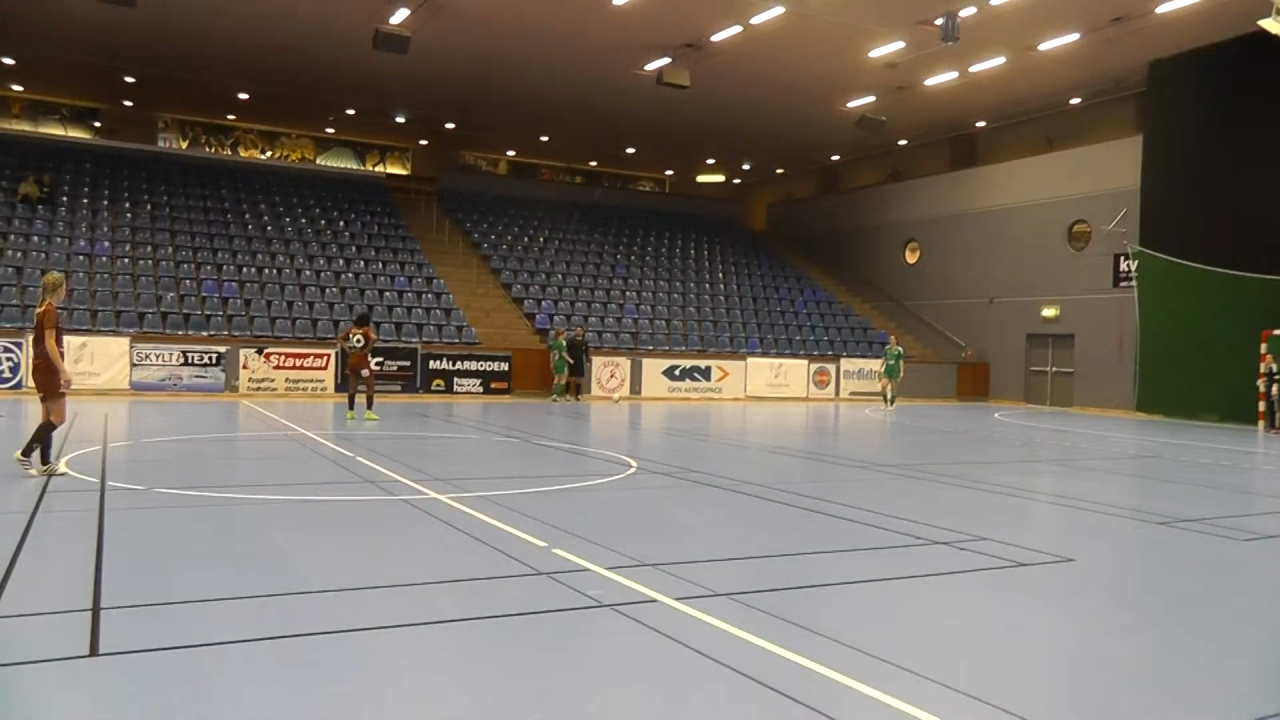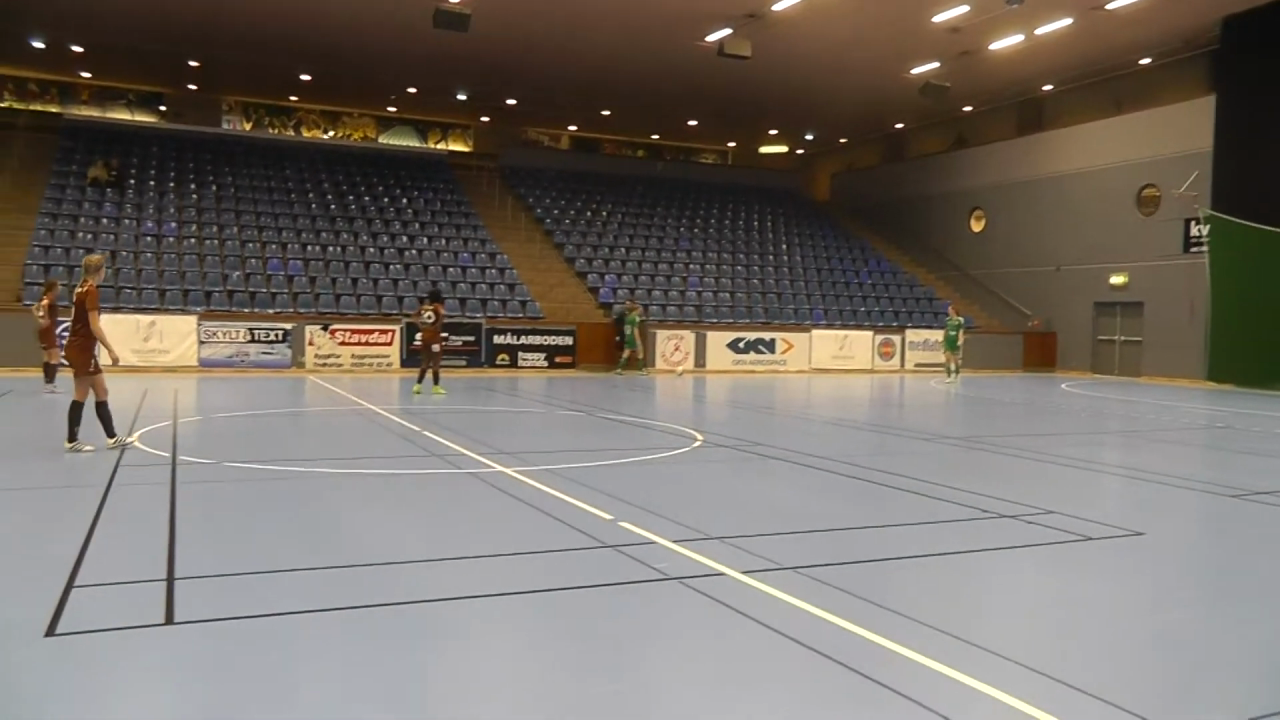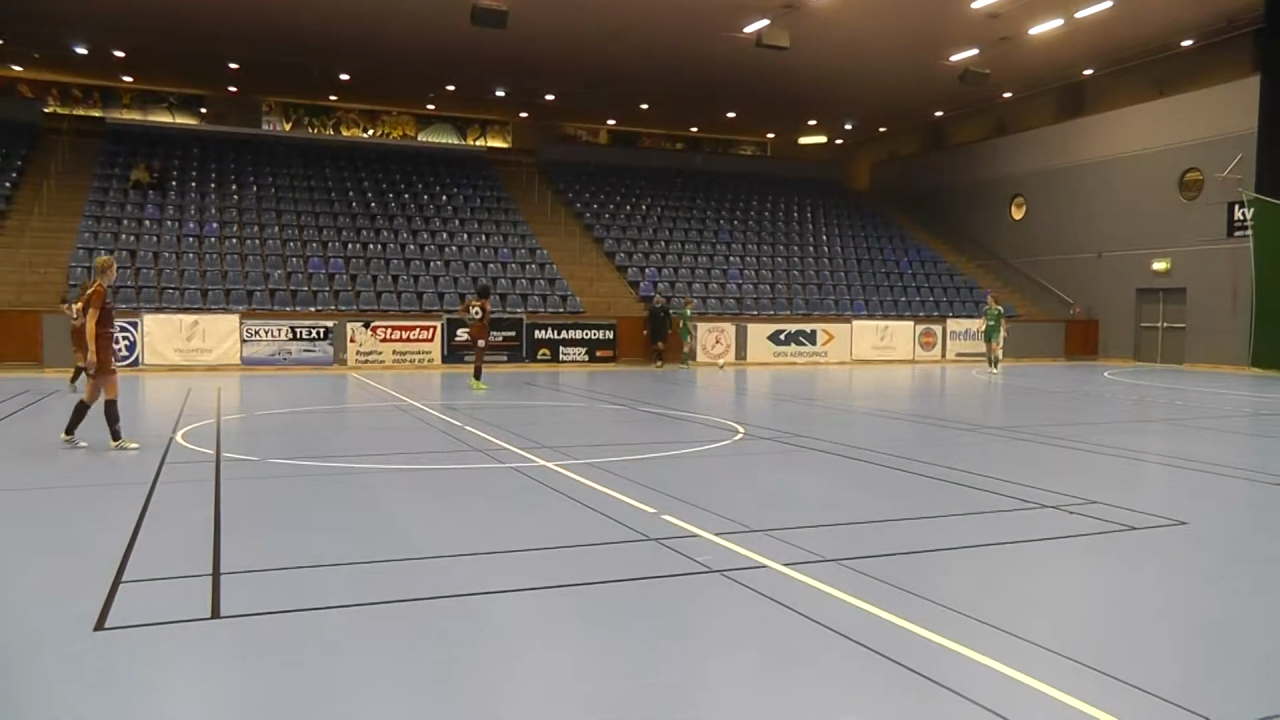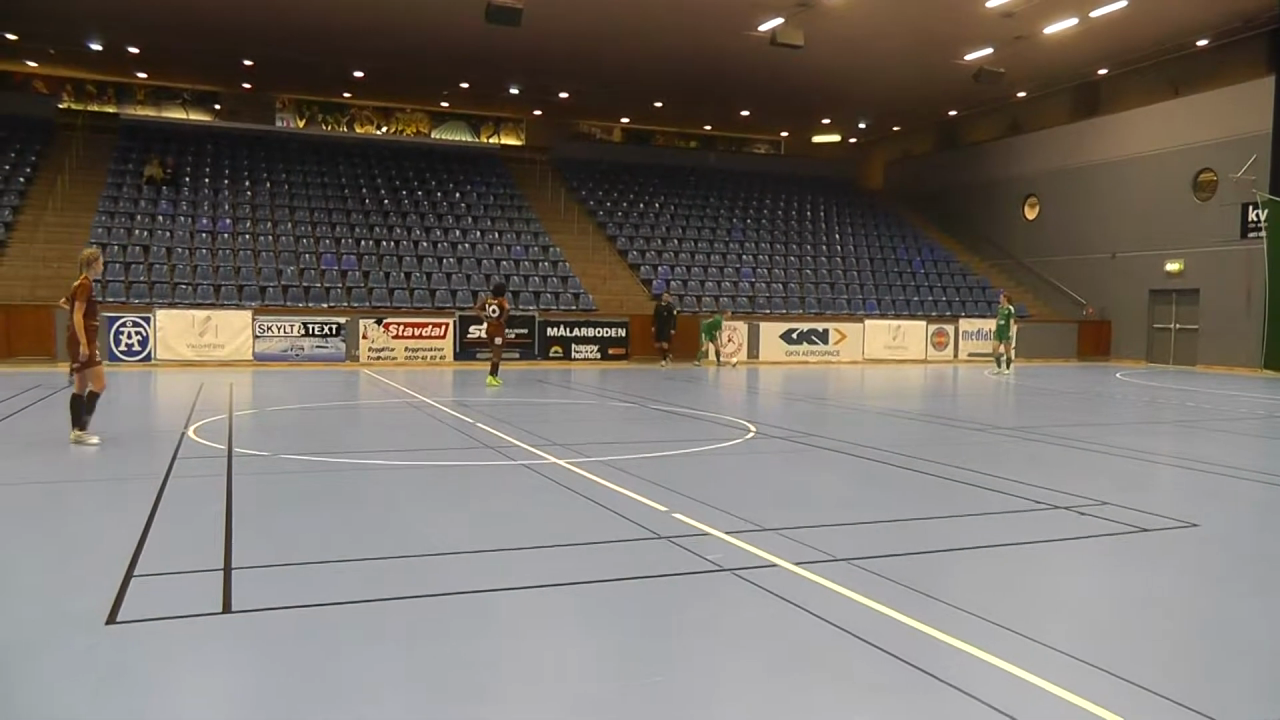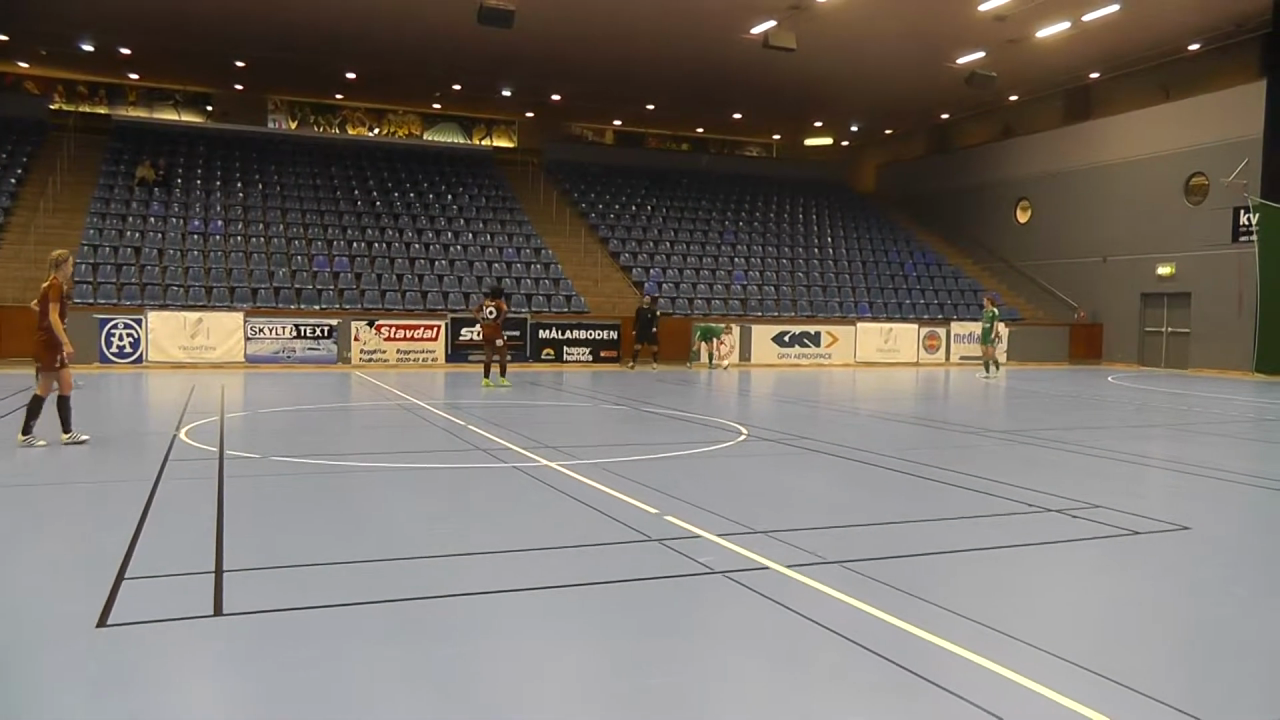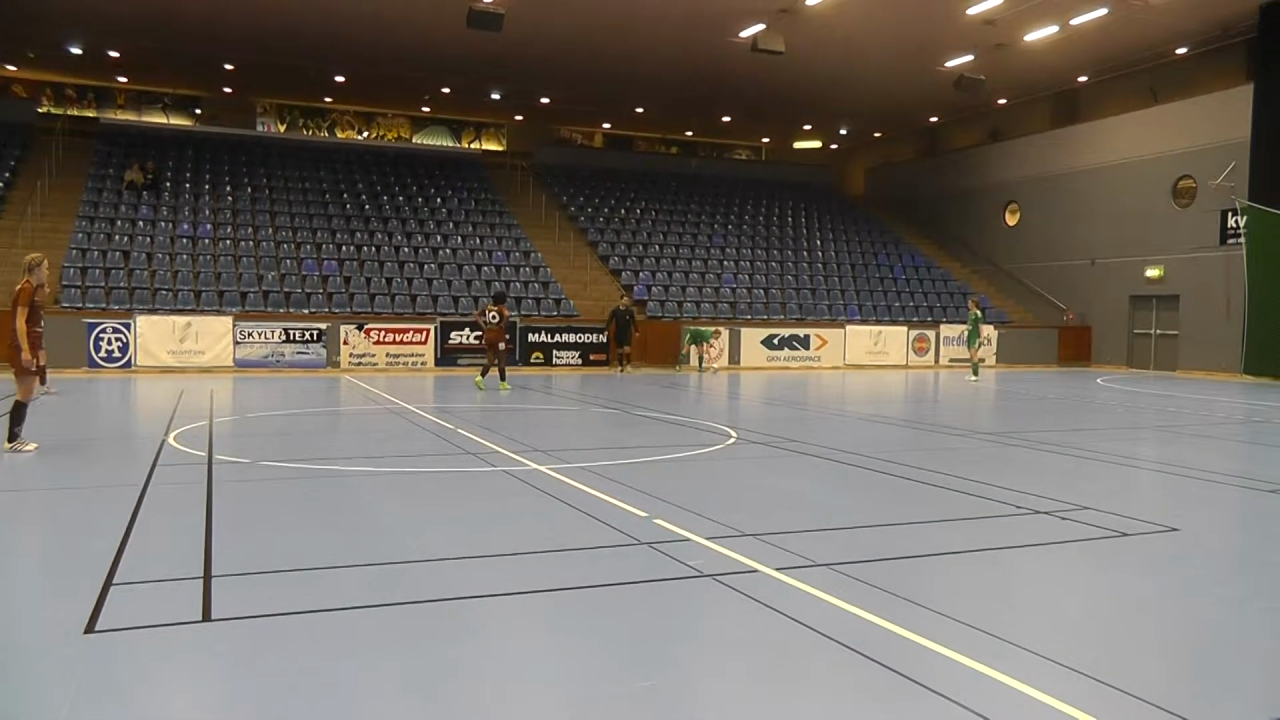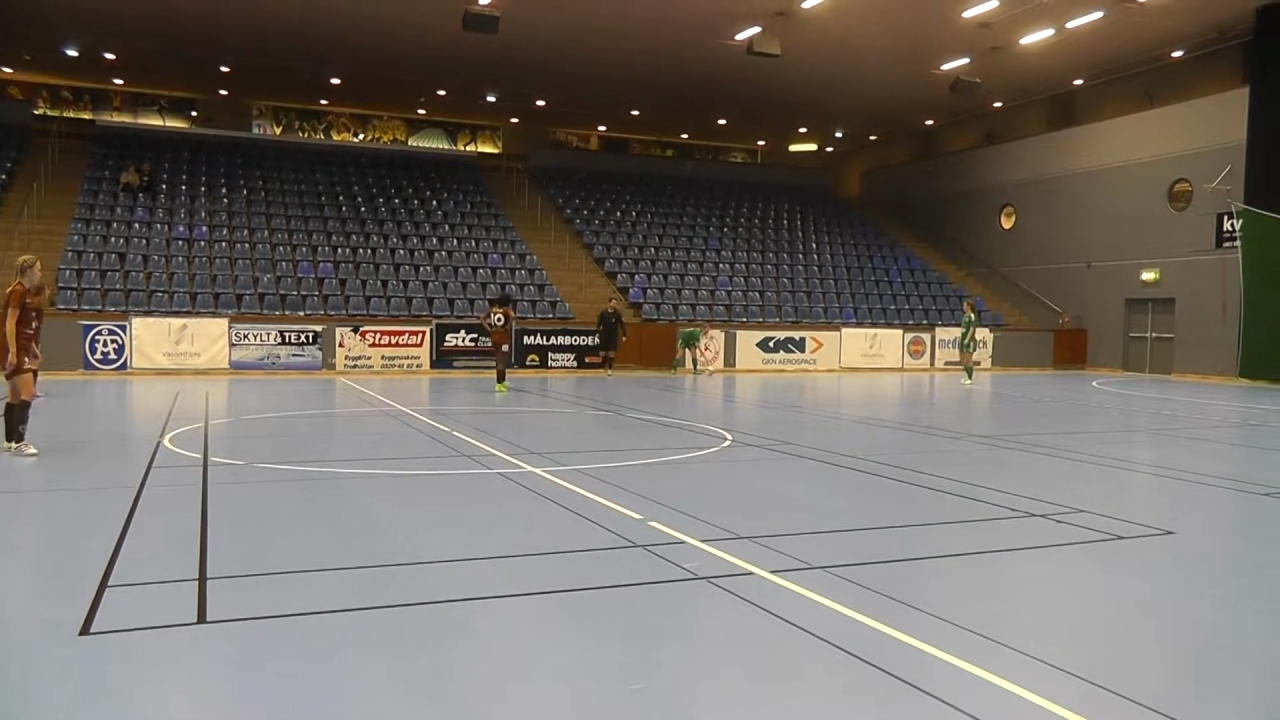
dt=0.4s
person 1, frame 1
left shoulder: (43, 309)
right shoulder: (50, 310)
right elbow: (50, 344)
right wrist: (64, 371)
left hip: (44, 370)
right hip: (48, 372)
left knee: (49, 418)
right knee: (58, 417)
left ankle: (45, 464)
right ankle: (25, 454)
person 1, frame 2
left shoulder: (81, 289)
right shoulder: (91, 291)
right elbow: (94, 325)
right wrist: (111, 350)
left hip: (81, 348)
right hip: (82, 349)
left knee: (102, 393)
right knee: (81, 396)
left ankle: (113, 437)
right ankle: (72, 441)
person 1, frame 3
left shoulder: (98, 290)
right shoulder: (99, 291)
right elbow: (90, 323)
left wrist: (106, 349)
right wrist: (91, 351)
left hip: (103, 349)
right hip: (98, 350)
left knee: (92, 396)
right knee: (112, 394)
left ankle: (69, 434)
right ankle: (117, 440)
person 1, frame 4
left shoulder: (84, 283)
right shoulder: (85, 284)
right elbow: (77, 316)
left wrist: (88, 342)
right wrist: (84, 344)
left hip: (84, 342)
right hip: (82, 343)
left knee: (80, 388)
right knee: (99, 385)
left ankle: (78, 430)
right ankle: (81, 430)
person 1, frame 5
left shoulder: (54, 285)
right shoulder: (55, 285)
right elbow: (53, 317)
right wrist: (66, 343)
left hip: (51, 344)
right hip: (48, 344)
left knee: (66, 388)
right knee: (43, 391)
left ankle: (68, 433)
right ankle: (26, 434)
person 1, frame 6
left shoulder: (32, 289)
right shoulder: (26, 289)
right elbow: (20, 322)
left wrist: (37, 349)
right wrist: (25, 350)
left hip: (30, 348)
right hip: (23, 349)
left knee: (25, 396)
right knee: (24, 396)
left ankle: (15, 438)
right ankle: (11, 441)
person 1, frame 7
left shoulder: (25, 292)
right shoulder: (18, 291)
right elbow: (10, 323)
left wrist: (33, 349)
right wrist: (13, 352)
left hip: (22, 349)
right hip: (15, 350)
left knee: (15, 397)
right knee: (28, 394)
left ankle: (11, 441)
right ankle: (18, 441)
